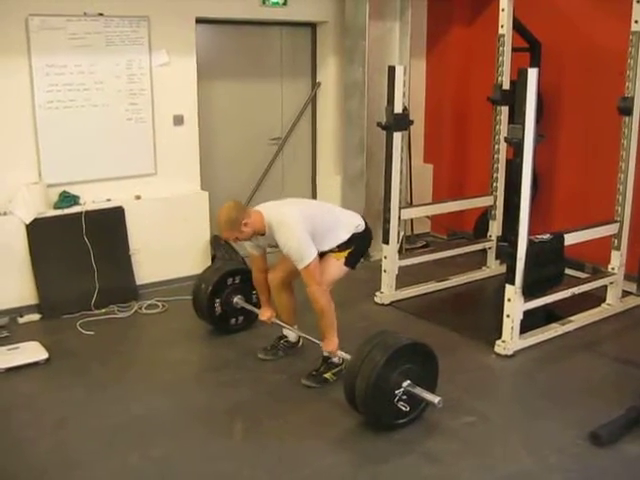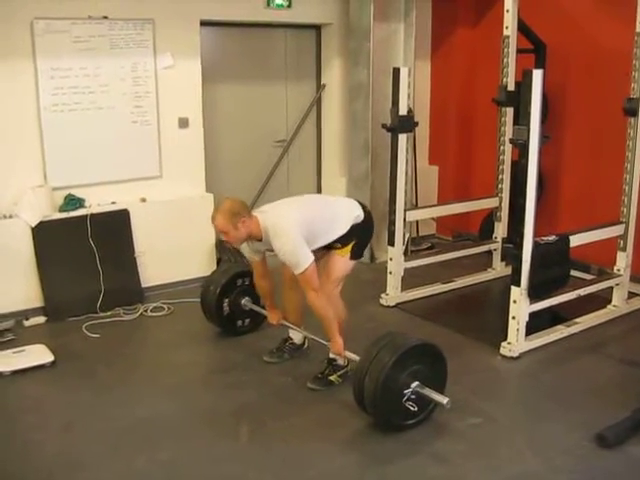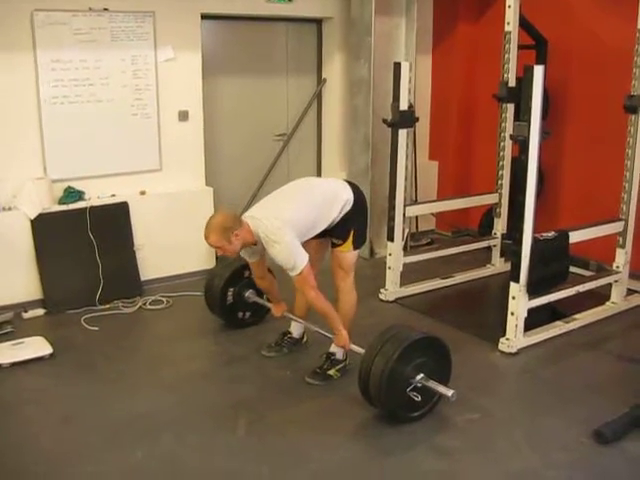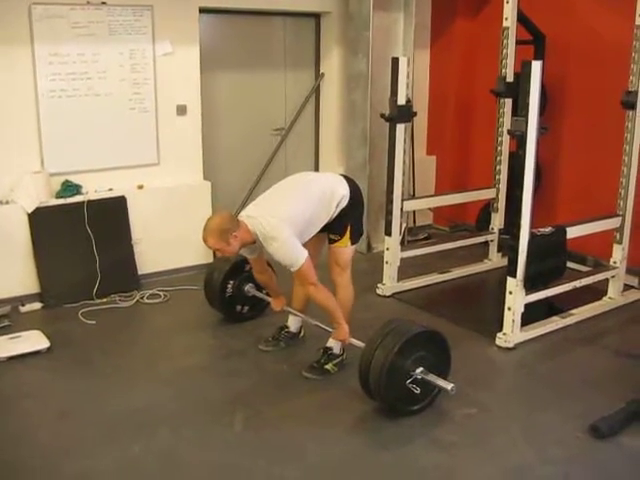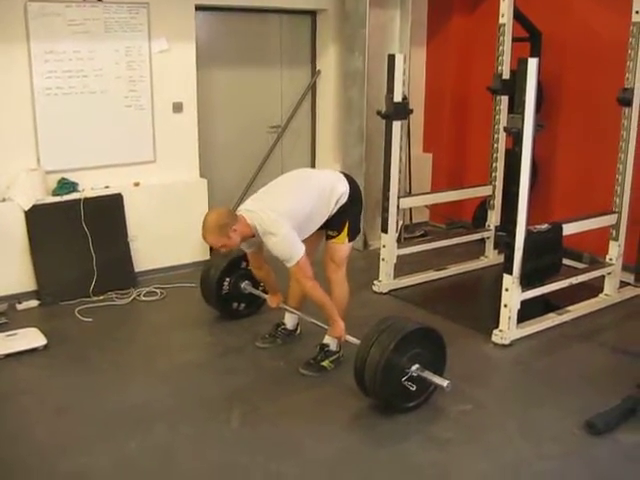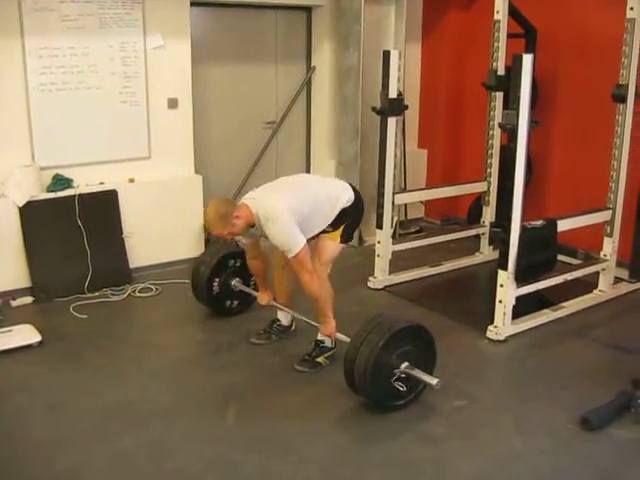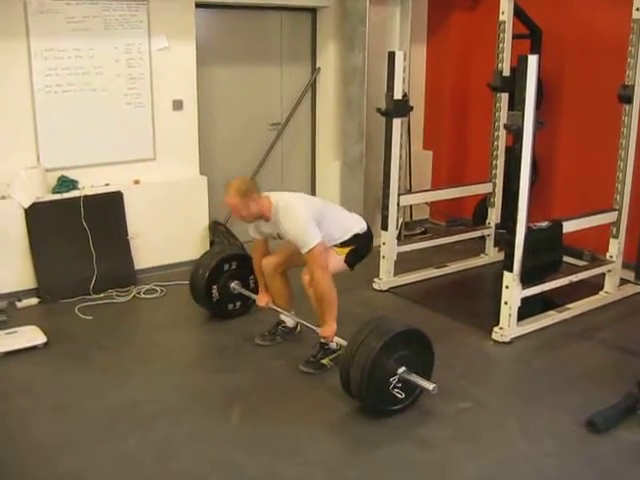
dt=0.4s
person 1, frame 1
left shoulder: (288, 230)
right shoulder: (252, 224)
left elbow: (316, 285)
right elbow: (259, 271)
left wrist: (331, 337)
right wrist: (266, 305)
left hip: (353, 234)
right hip: (323, 233)
left knee: (316, 289)
right knee: (276, 279)
left ankle: (333, 359)
right ankle: (290, 338)
person 1, frame 2
left shoulder: (283, 236)
right shoulder: (250, 232)
left elbow: (314, 291)
right elbow: (262, 276)
left wrist: (336, 339)
right wrist: (271, 309)
left hip: (354, 221)
right hip: (327, 219)
left knee: (327, 287)
right knee: (290, 277)
left ankle: (338, 361)
right ankle: (296, 340)
person 1, frame 3
left shoulder: (277, 241)
right shoulder: (245, 231)
left elbow: (310, 290)
right elbow: (261, 276)
left wrist: (340, 331)
right wrist: (277, 303)
left hip: (347, 203)
right hip: (322, 197)
left knee: (342, 278)
right knee: (306, 272)
left ankle: (338, 356)
right ankle: (296, 335)
person 1, frame 4
left shoulder: (276, 238)
right shoulder: (243, 228)
left elbow: (312, 284)
right elbow: (261, 271)
left wrist: (341, 324)
right wrist: (277, 297)
left hip: (343, 197)
right hip: (319, 192)
left knee: (339, 273)
right knee: (302, 269)
left ankle: (336, 350)
right ankle: (293, 329)
person 1, frame 5
left shoulder: (274, 233)
right shoulder: (242, 221)
left elbow: (308, 280)
right elbow: (258, 265)
left wrist: (336, 321)
right wrist: (273, 293)
left hip: (342, 195)
right hip: (318, 190)
left knee: (334, 270)
right knee: (297, 265)
left ankle: (332, 347)
right ankle: (290, 326)
person 1, frame 6
left shoulder: (276, 221)
right shoulder: (243, 212)
left elbow: (308, 275)
right elbow: (254, 257)
left wrist: (328, 320)
right wrist: (263, 289)
left hip: (344, 204)
right hip: (318, 204)
left knee: (317, 270)
right knee: (280, 259)
left ankle: (326, 343)
right ankle: (283, 322)
person 1, frame 7
left shoulder: (293, 217)
right shoulder: (257, 215)
left elbow: (321, 272)
right elbow: (259, 254)
left wrist: (329, 323)
right wrist: (262, 291)
left hip: (355, 236)
right hip: (325, 236)
left knee: (310, 278)
right knee: (270, 265)
left ankle: (330, 346)
right ankle: (288, 324)
